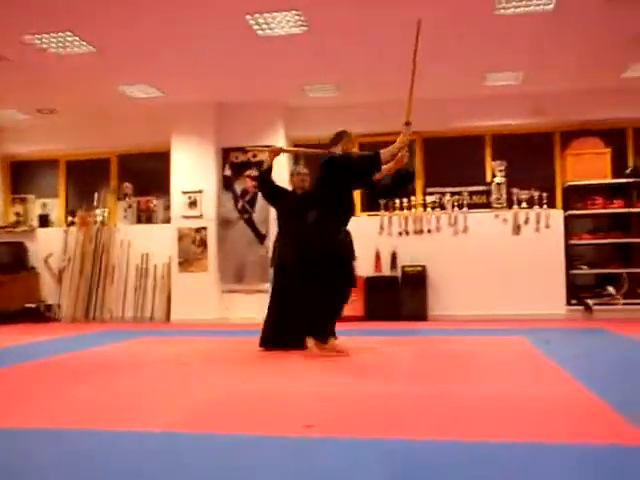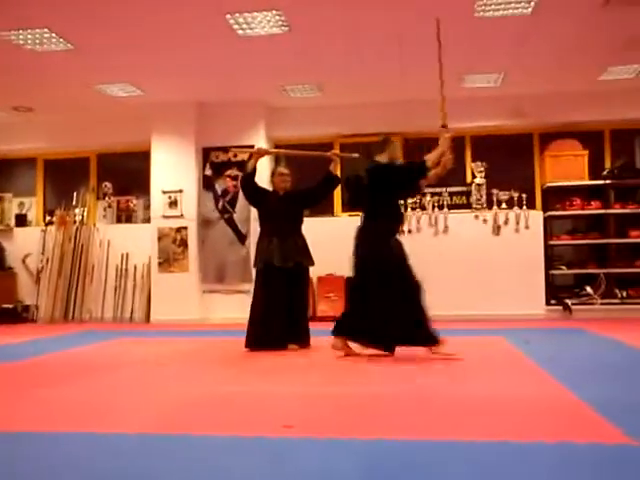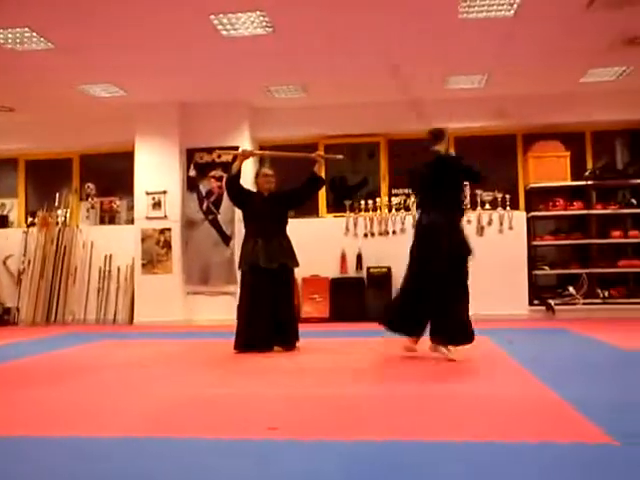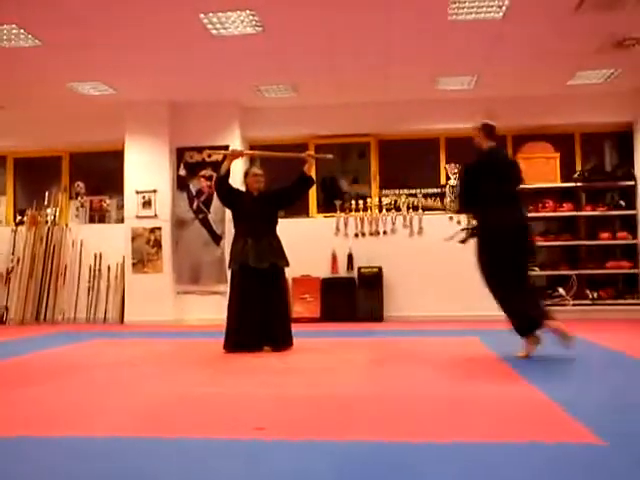
dt=0.2s
person 1, frame 1
left shoulder: (342, 170)
right shoulder: (332, 163)
left elbow: (367, 174)
right elbow: (368, 162)
left wrist: (394, 164)
right wrist: (399, 145)
left hip: (330, 231)
right hip: (325, 231)
left knee: (339, 281)
right knee: (332, 281)
left ankle: (319, 336)
right ankle: (320, 336)
person 1, frame 2
left shoulder: (385, 175)
right shoulder: (379, 171)
left elbow: (414, 181)
right elbow: (416, 169)
left wrist: (440, 169)
right wrist: (442, 147)
left hip: (376, 239)
right hip: (378, 240)
left knee: (365, 292)
right knee: (405, 288)
left ankle: (342, 338)
right ankle: (429, 343)
person 1, frame 3
left shoulder: (421, 167)
right shoulder: (449, 163)
right elbow: (474, 176)
left hip: (428, 227)
right hip: (445, 229)
left knee: (418, 283)
right knee: (451, 283)
left ankle: (411, 335)
right ankle: (441, 338)
person 1, frame 4
left shoulder: (478, 164)
right shoulder: (510, 164)
left elbow: (467, 201)
left wrist: (473, 210)
left hip: (493, 228)
right hip: (515, 223)
left knee: (504, 283)
right knee: (517, 279)
left ankle: (537, 327)
right ankle: (544, 322)
person 2, frame 1
left shoulder: (314, 197)
right shoulder: (281, 196)
right elbow: (264, 181)
right wrist: (271, 159)
right hip: (288, 251)
right knee: (285, 297)
left ankle: (296, 339)
right ankle: (278, 340)
person 2, frame 2
left shoulder: (299, 197)
right shoulder: (263, 198)
left elbow: (325, 185)
right elbow: (247, 183)
right wrist: (254, 160)
left hip: (295, 253)
right hip: (269, 254)
left knee: (296, 297)
right knee: (267, 297)
left ankle: (295, 338)
right ankle: (265, 340)
person 2, frame 3
left shoulder: (283, 198)
right shoulder: (248, 199)
left elbow: (308, 188)
right elbow: (232, 185)
left wrist: (318, 165)
right wrist: (239, 161)
left hip: (280, 253)
right hip: (255, 254)
left knee: (282, 299)
right knee: (254, 299)
left ankle: (283, 340)
right ankle: (253, 342)
person 2, frame 4
left shoulder: (273, 198)
right shoulder: (237, 198)
left elbow: (297, 187)
right elbow: (221, 185)
left wrist: (309, 165)
right wrist: (229, 161)
left hip: (269, 253)
right hip: (245, 254)
left knee: (274, 298)
right knee: (243, 299)
left ankle: (274, 340)
right ankle: (242, 342)
person 3, frame 1
left shoulder: (260, 195)
right shoulder: (227, 193)
left elbow: (260, 219)
right elbow: (226, 215)
right hip: (232, 247)
left knee: (254, 281)
person 3, frame 2
left shoulder: (242, 194)
right shoulder: (208, 193)
left elbow: (242, 218)
right elbow: (206, 214)
left hip: (235, 246)
right hip: (213, 247)
left knee: (235, 283)
right knee: (211, 283)
person 3, frame 3
left shoulder: (227, 195)
right shoulder: (193, 193)
left elbow: (226, 220)
right elbow: (191, 216)
left hip: (219, 248)
right hip: (197, 248)
left knee: (219, 284)
right knee: (196, 285)
person 3, frame 4
left shoulder: (217, 195)
right shoulder: (183, 193)
left elbow: (217, 218)
right elbow: (181, 215)
left hip: (210, 249)
right hip: (187, 249)
left knee: (210, 285)
right knee: (186, 284)
